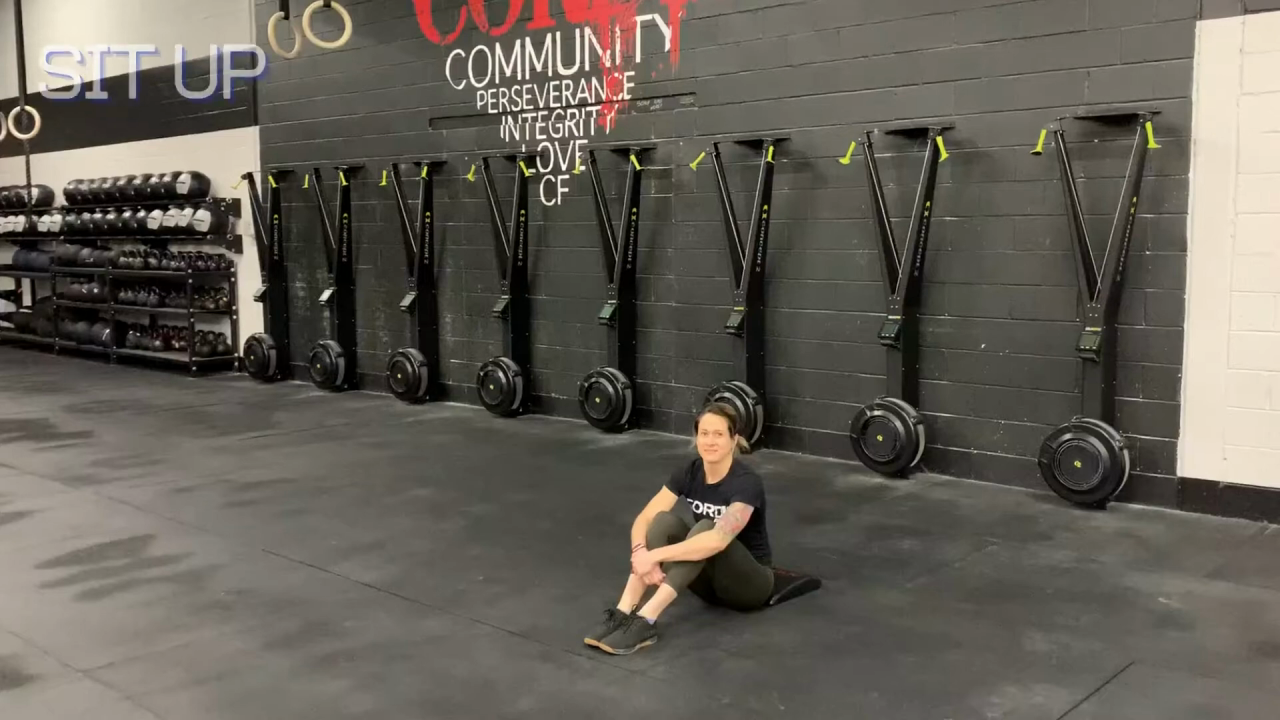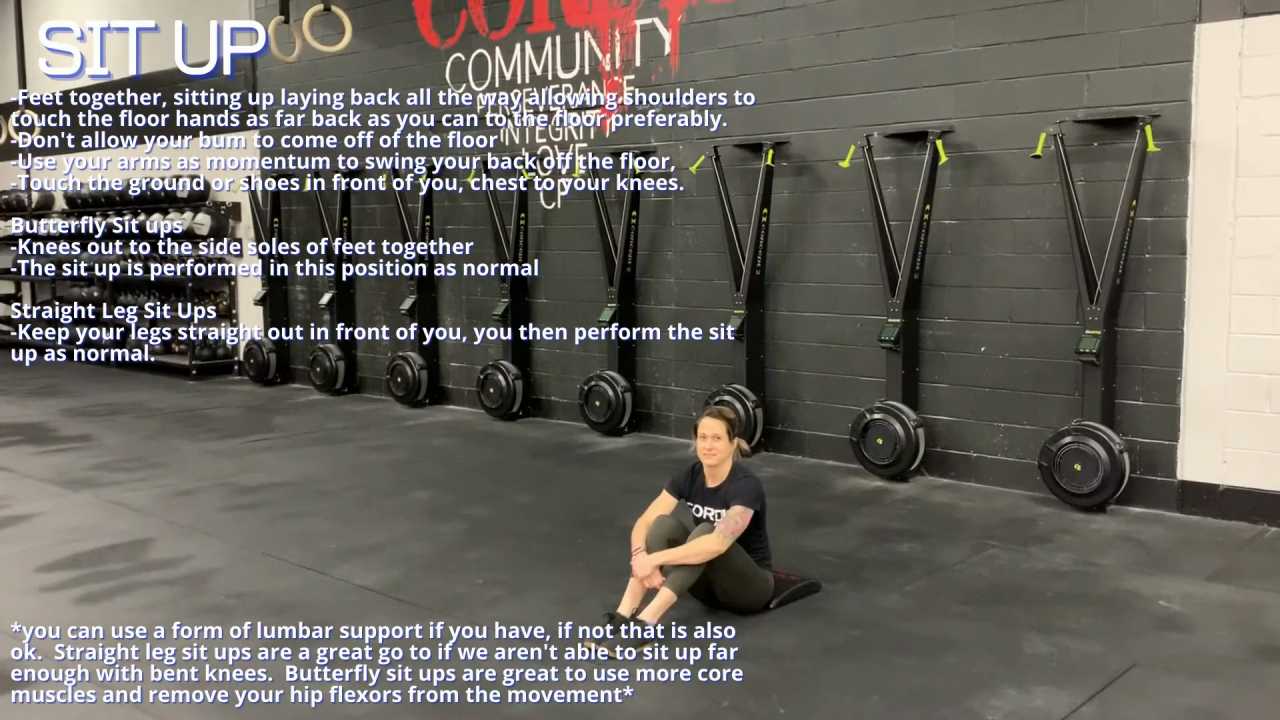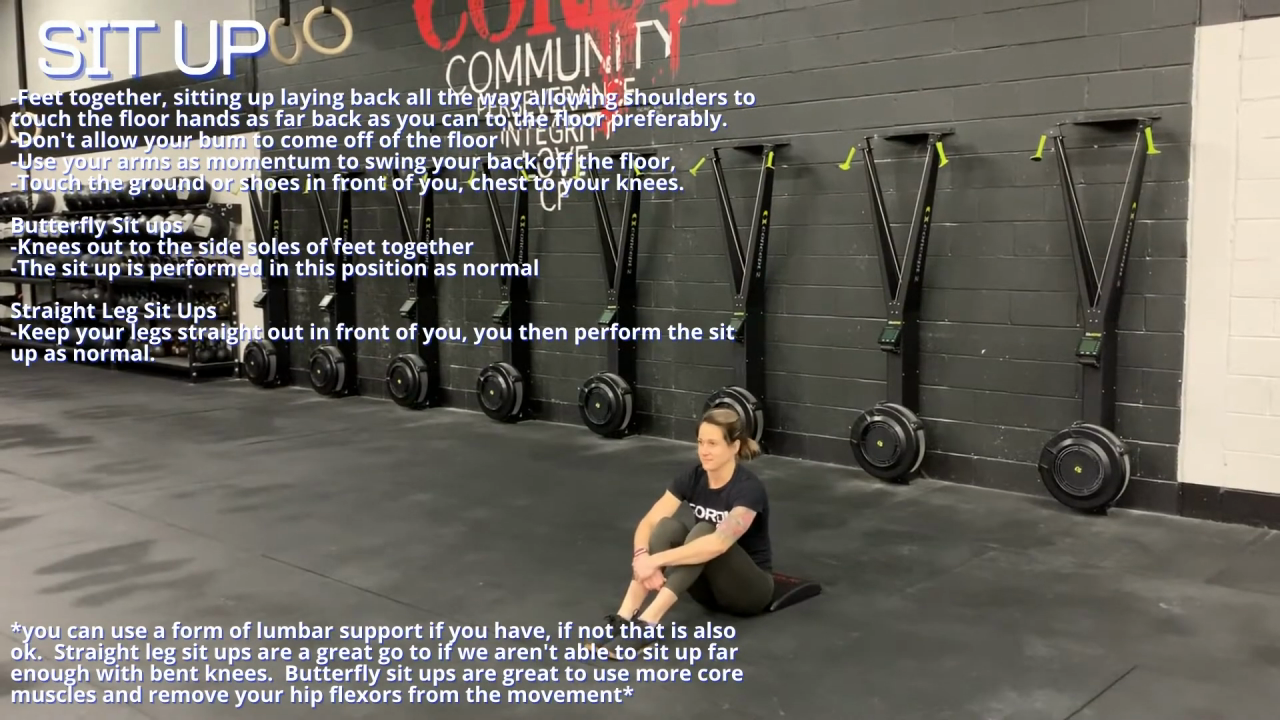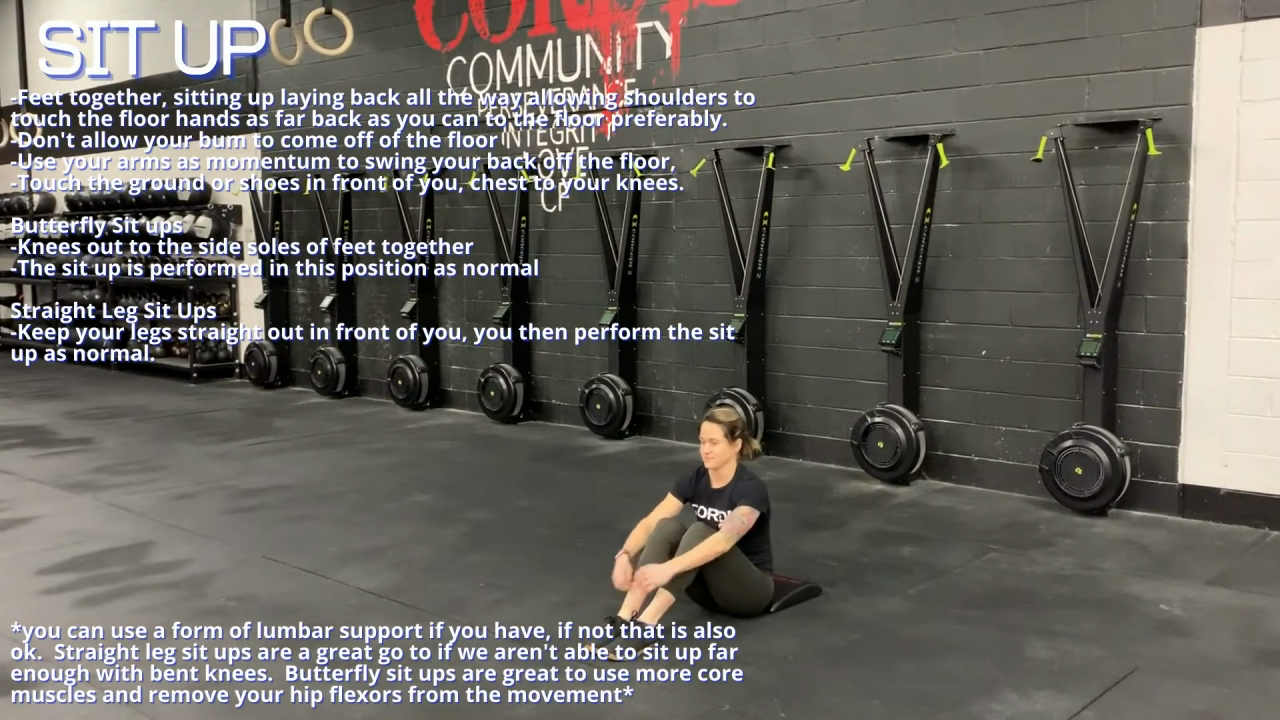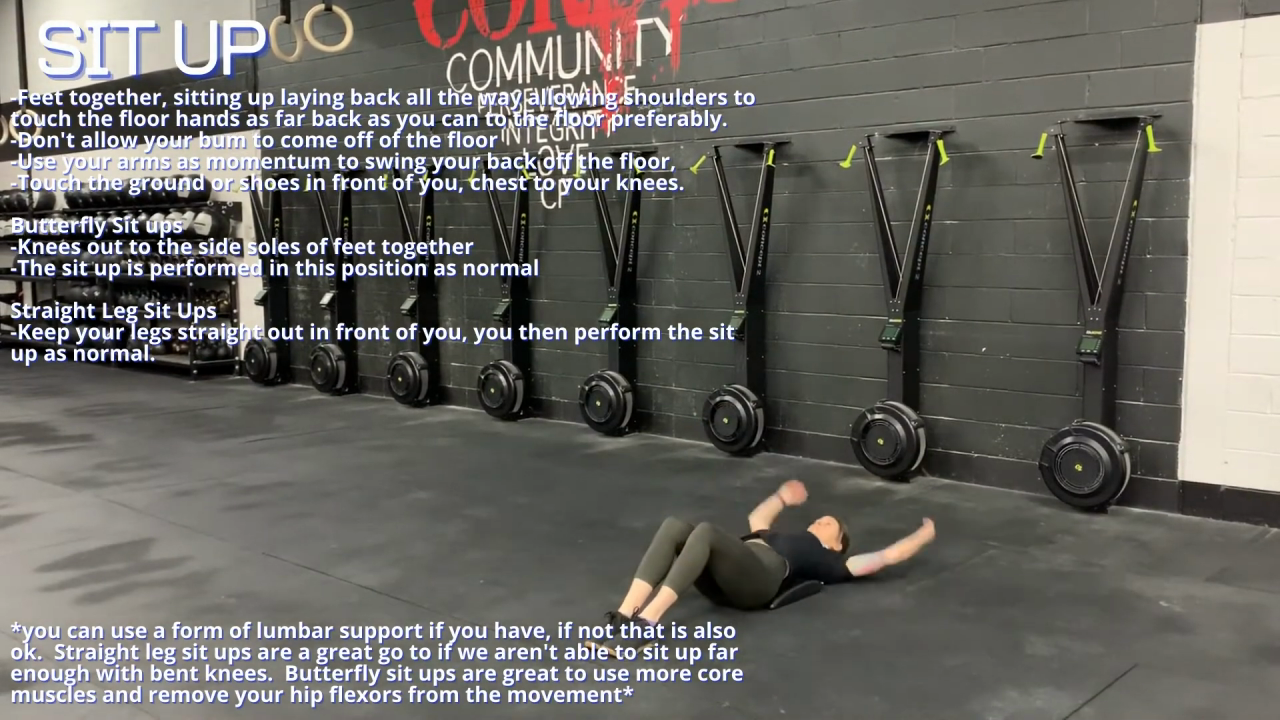
dt=1s
person 1, frame 1
left shoulder: (746, 482)
right shoulder: (688, 472)
left elbow: (718, 540)
right elbow: (644, 519)
left wrist: (655, 556)
right wrist: (640, 553)
left hip: (748, 581)
right hip: (708, 577)
left knee: (705, 530)
right knee: (665, 521)
left ankle: (645, 620)
right ankle: (623, 613)
person 1, frame 2
left shoulder: (746, 485)
right shoulder: (689, 476)
left elbow: (718, 544)
right elbow: (644, 523)
left wrist: (655, 559)
right wrist: (640, 556)
left hip: (750, 584)
right hip: (707, 580)
left knee: (706, 533)
right knee: (665, 525)
left ankle: (646, 623)
right ankle: (624, 616)
person 1, frame 3
left shoulder: (749, 488)
right shoulder: (692, 478)
left elbow: (719, 543)
right elbow: (648, 523)
left wrist: (656, 560)
right wrist: (642, 556)
left hip: (749, 587)
right hip: (708, 585)
left knee: (703, 532)
right knee: (668, 527)
left ankle: (647, 623)
right ankle: (624, 617)
person 1, frame 4
left shoulder: (751, 489)
right shoulder: (695, 480)
left elbow: (724, 541)
right elbow: (651, 522)
left wrist: (669, 568)
right wrist: (624, 556)
left hip: (749, 587)
right hip: (710, 585)
left knee: (699, 532)
right knee: (668, 526)
left ankle: (645, 626)
right ankle: (623, 620)
person 1, frame 5
left shoulder: (828, 561)
right shoulder: (783, 537)
left elbow: (885, 557)
right elbow: (755, 520)
left wrist: (922, 535)
right wrist: (781, 498)
left hip: (758, 581)
right hip: (723, 576)
left knee: (705, 533)
right knee: (674, 527)
left ankle: (646, 623)
right ankle: (623, 617)
